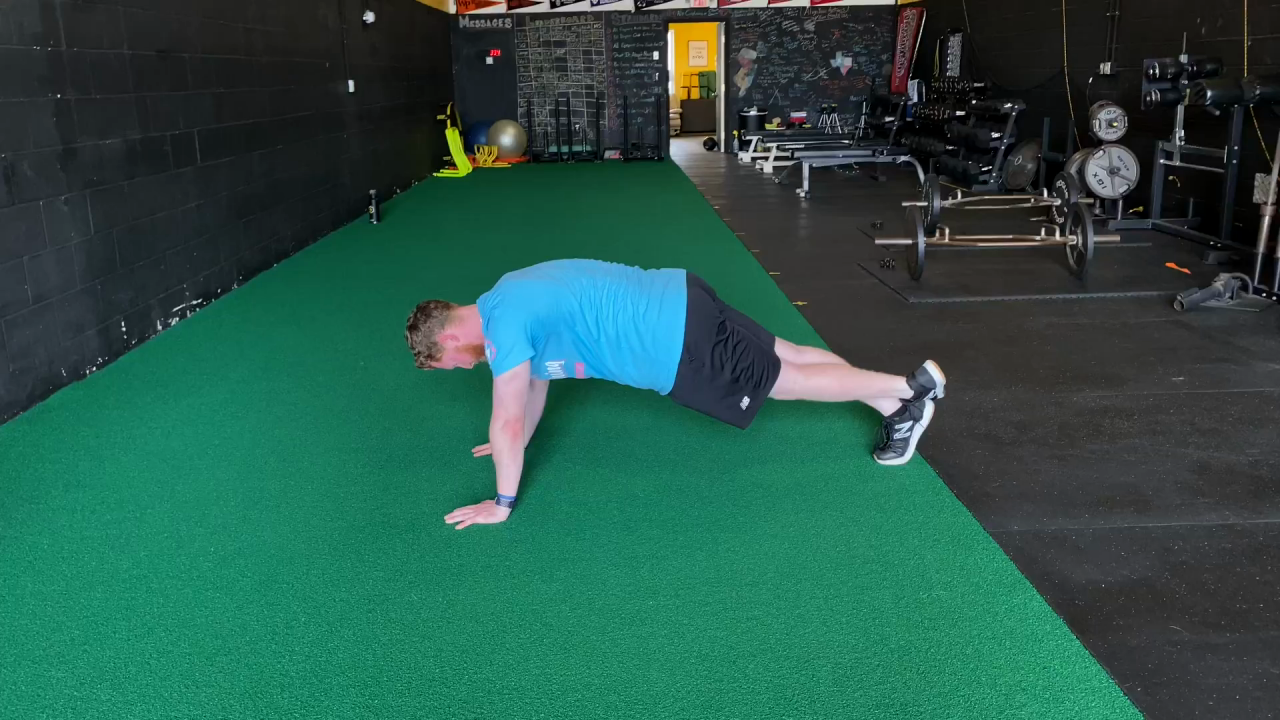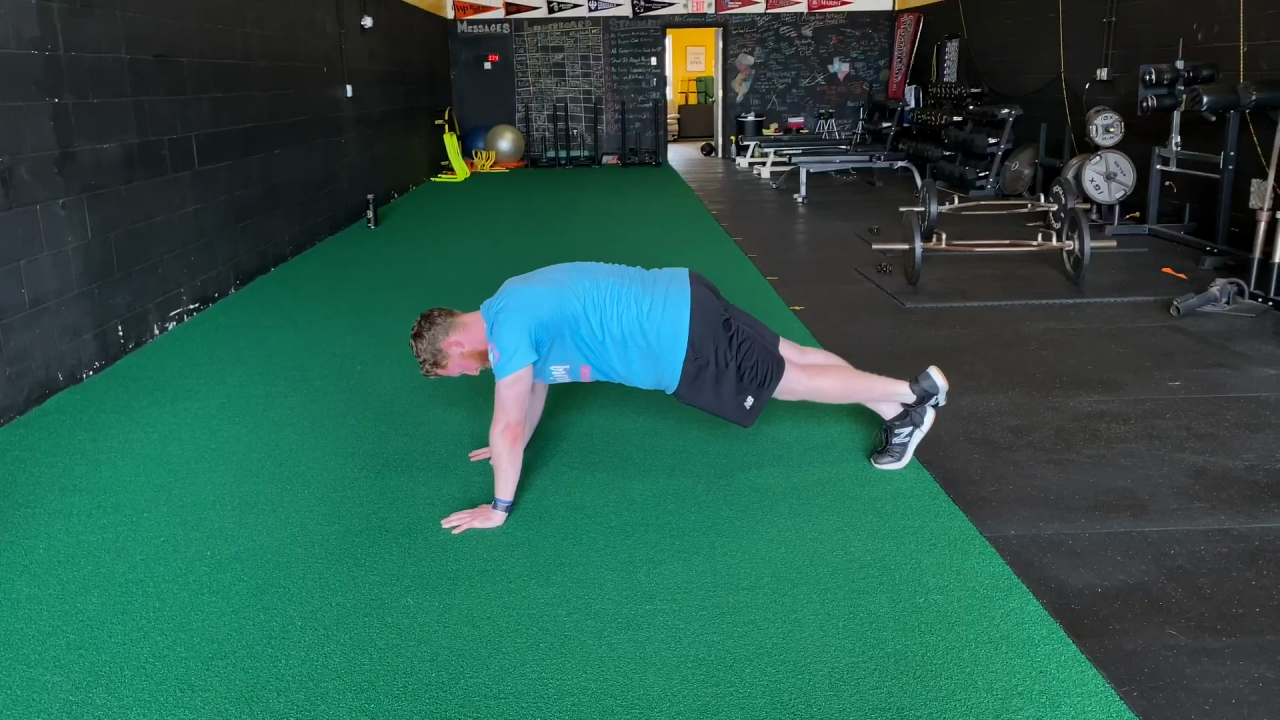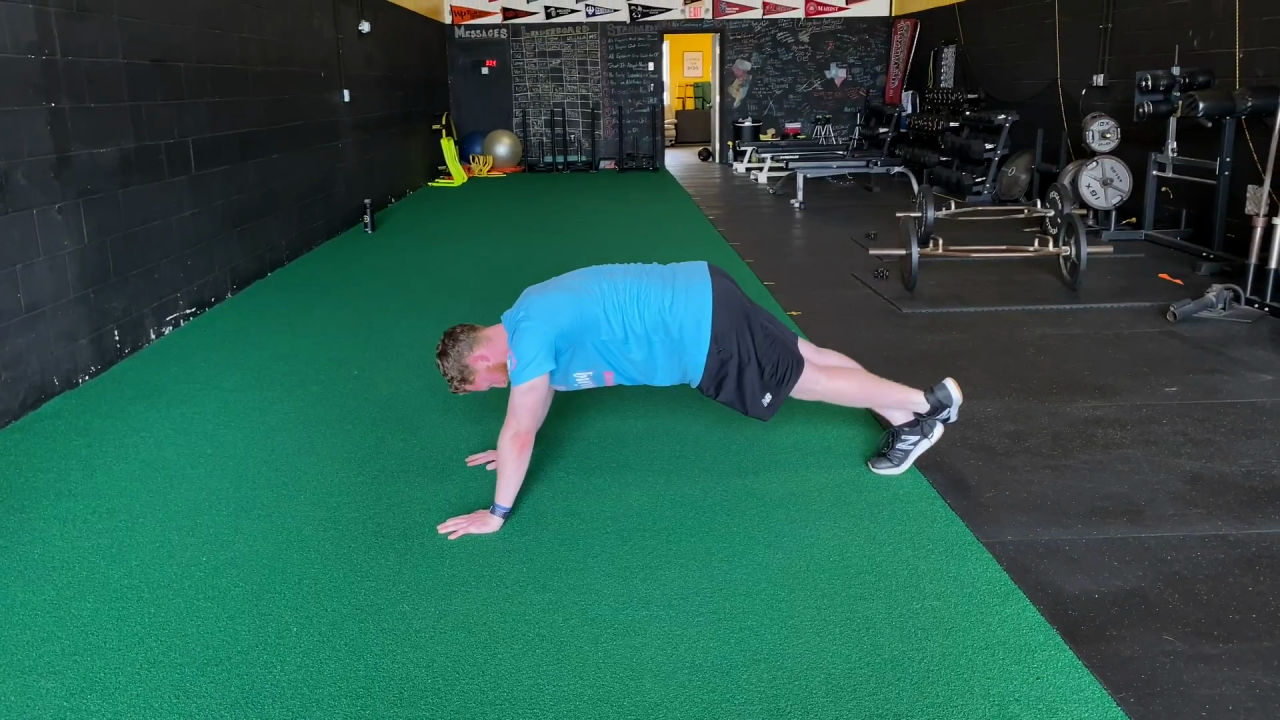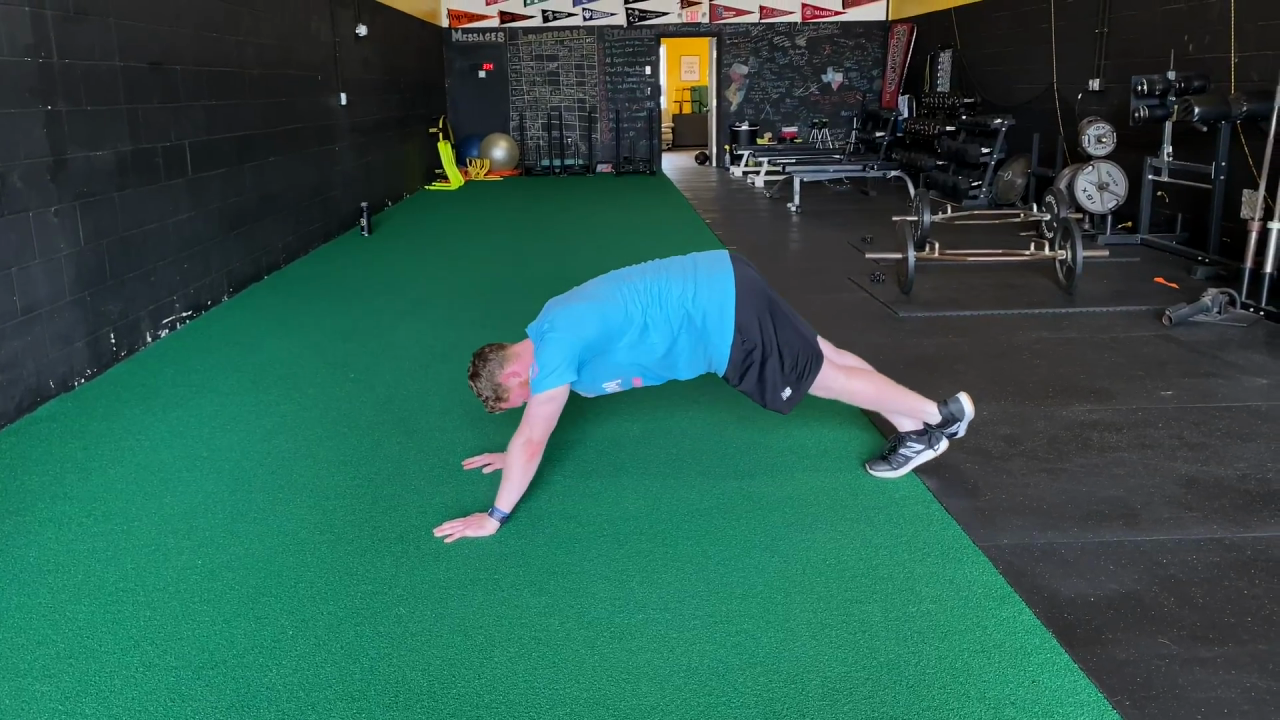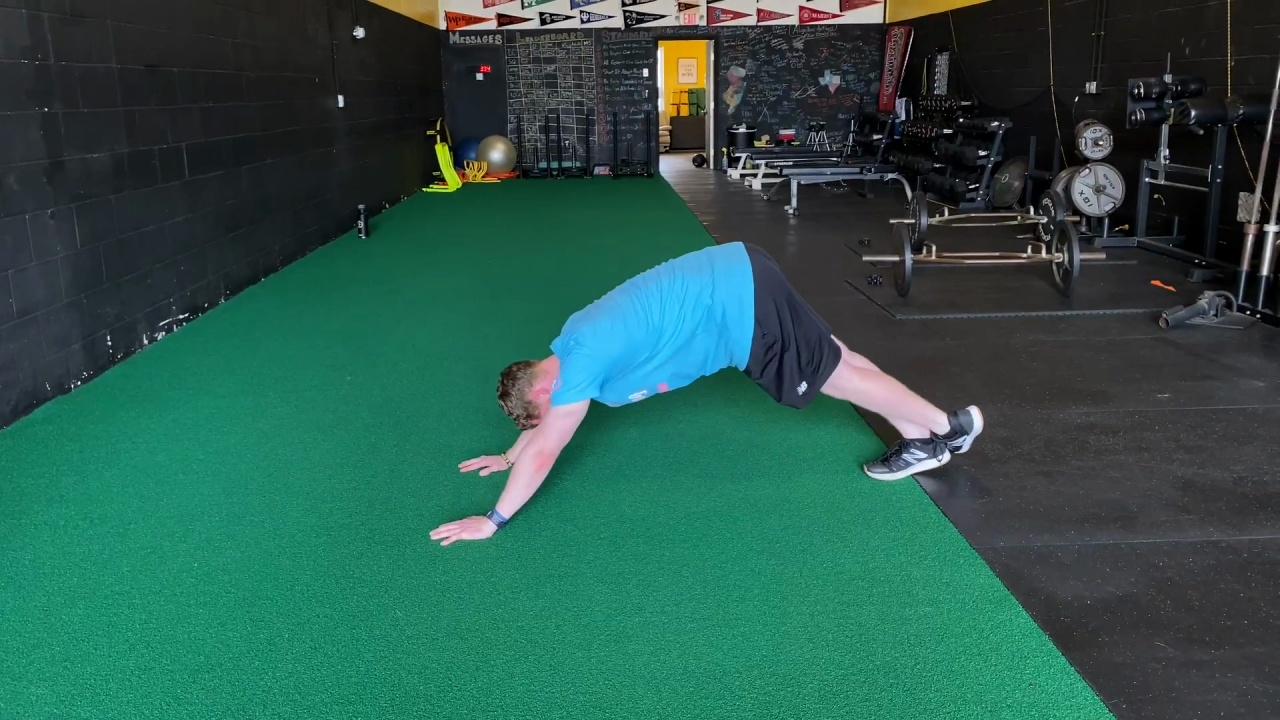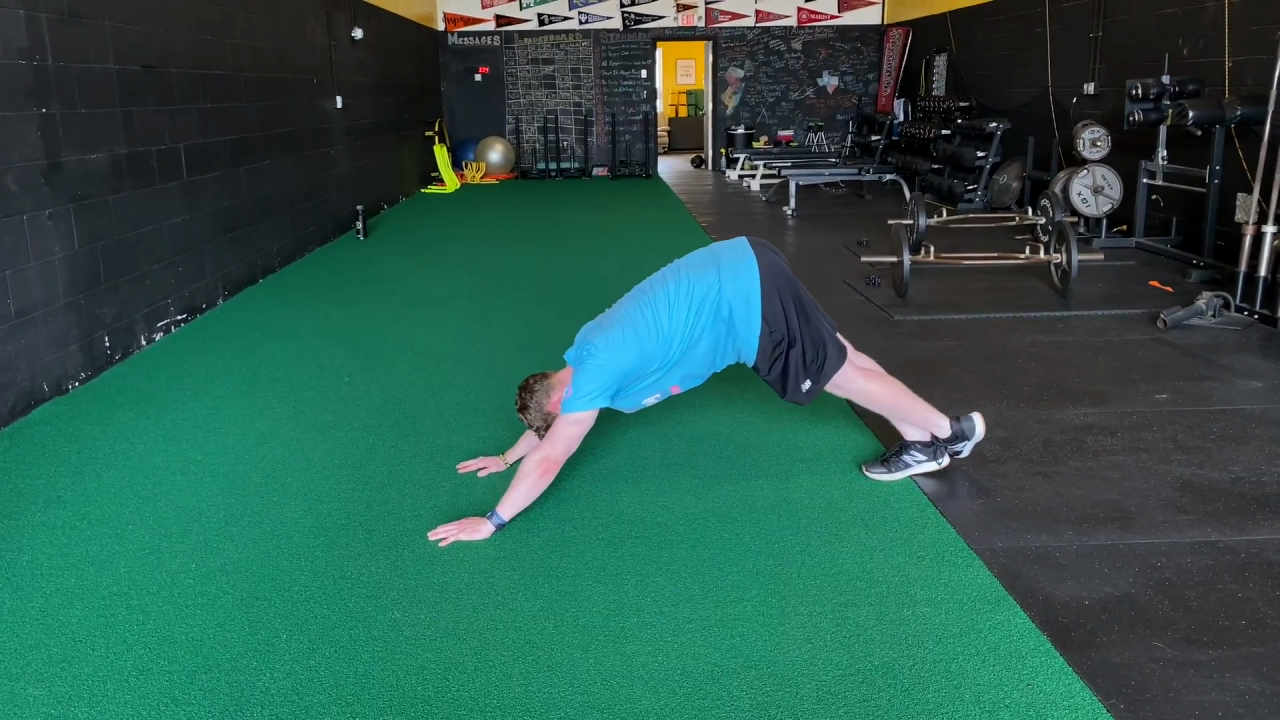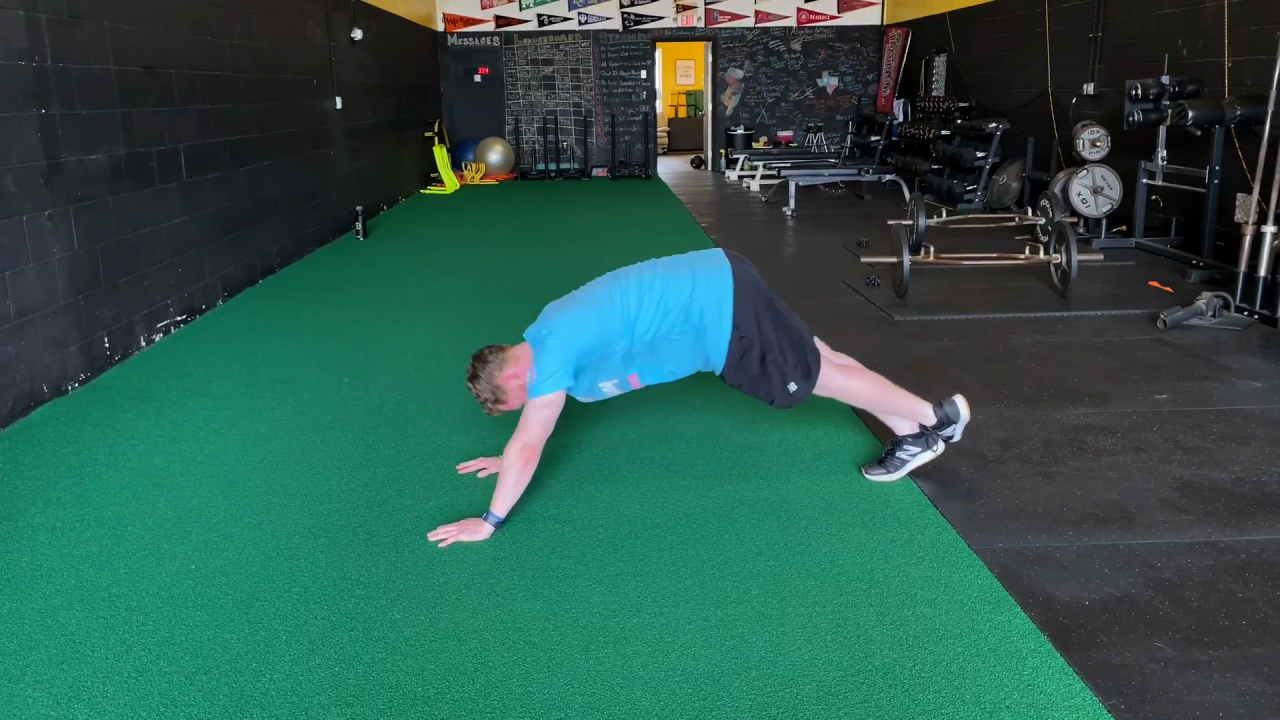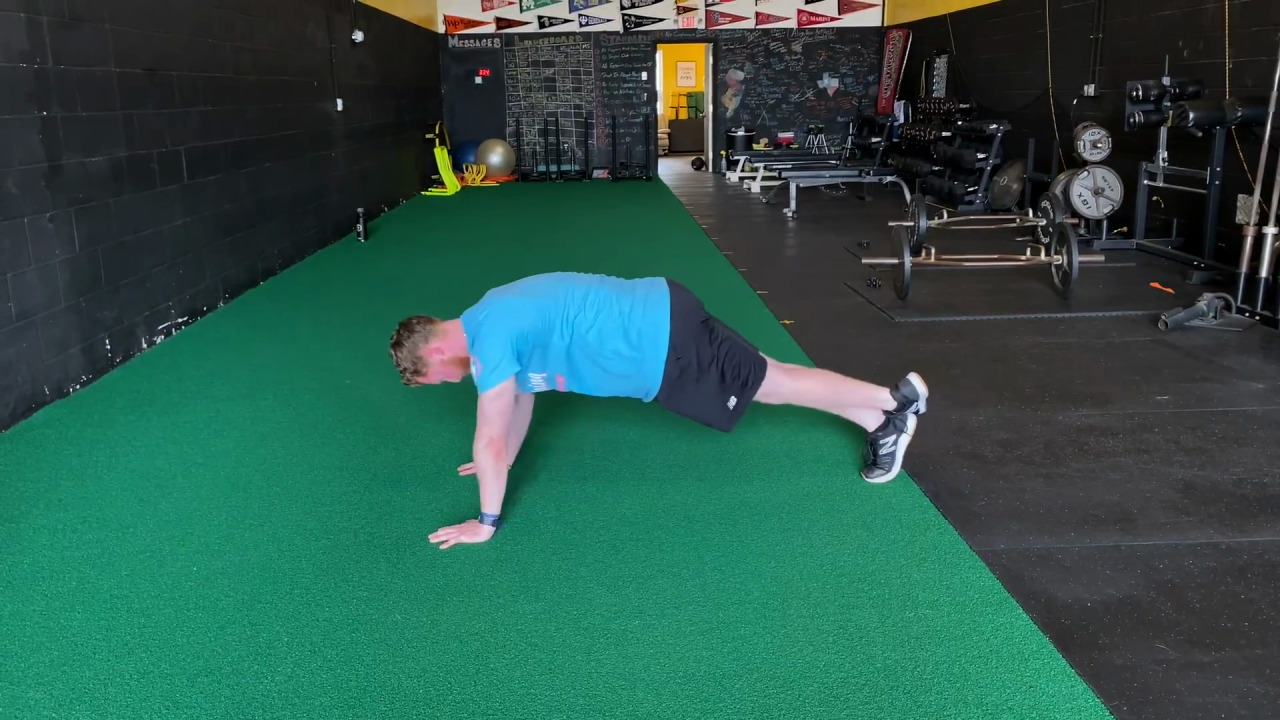
dt=0.5s
person 1, frame 1
left shoulder: (501, 323)
right shoulder: (512, 302)
left elbow: (506, 420)
right elbow: (536, 376)
left wrist: (502, 502)
right wrist: (516, 444)
left hip: (677, 345)
right hip: (677, 306)
left knee: (786, 382)
right knee: (783, 357)
left ankle: (911, 388)
right ankle: (896, 409)
person 1, frame 2
left shoulder: (507, 328)
right shoulder: (514, 306)
left elbow: (506, 424)
right elbow: (536, 383)
left wrist: (499, 506)
right wrist: (513, 448)
left hip: (682, 344)
right hip: (680, 306)
left knee: (791, 381)
right knee: (789, 356)
left ankle: (913, 394)
right ankle: (898, 411)
person 1, frame 3
left shoulder: (527, 336)
right shoulder: (531, 316)
left elbow: (519, 431)
right elbow: (542, 391)
left wrist: (498, 513)
right wrist: (511, 449)
left hip: (702, 331)
right hip: (699, 299)
left knee: (806, 380)
right knee: (803, 357)
left ankle: (929, 403)
right ankle: (907, 417)
person 1, frame 4
left shoulder: (555, 348)
right shoulder: (554, 329)
left elbow: (533, 440)
right elbow: (540, 422)
left wrist: (494, 516)
right wrist: (511, 454)
left hip: (722, 317)
right hip: (719, 287)
left knee: (823, 377)
right knee: (821, 356)
left ankle: (938, 416)
right ankle: (915, 430)
person 1, frame 5
left shoulder: (581, 363)
right shoulder: (573, 345)
left elbow: (544, 449)
right elbow: (544, 415)
left wrist: (492, 520)
right wrist: (508, 456)
left hip: (741, 305)
right hip: (737, 279)
left knee: (833, 375)
right knee: (831, 358)
left ankle: (946, 427)
right ankle: (921, 436)
person 1, frame 6
left shoulder: (594, 372)
right shoulder: (587, 353)
left elbow: (549, 456)
right elbow: (549, 417)
left wrist: (492, 521)
right wrist: (508, 456)
left hip: (748, 299)
right hip: (744, 272)
left knee: (838, 372)
right knee: (838, 357)
left ankle: (946, 433)
right ankle: (920, 437)
person 1, frame 7
left shoulder: (552, 351)
right shoulder: (549, 335)
left elbow: (528, 445)
right elbow: (539, 420)
left wrist: (490, 520)
right wrist: (507, 458)
left hip: (718, 309)
right hip: (715, 287)
left knee: (816, 374)
right knee: (813, 357)
left ankle: (933, 419)
right ankle: (912, 430)
person 1, frame 8
left shoulder: (488, 337)
right shoulder: (496, 320)
left elbow: (490, 436)
right elbow: (521, 397)
left wrist: (487, 521)
right wrist: (501, 463)
left hip: (662, 344)
right hip: (658, 319)
left knee: (769, 385)
right knee: (767, 376)
left ankle: (895, 401)
right ankle: (881, 425)
